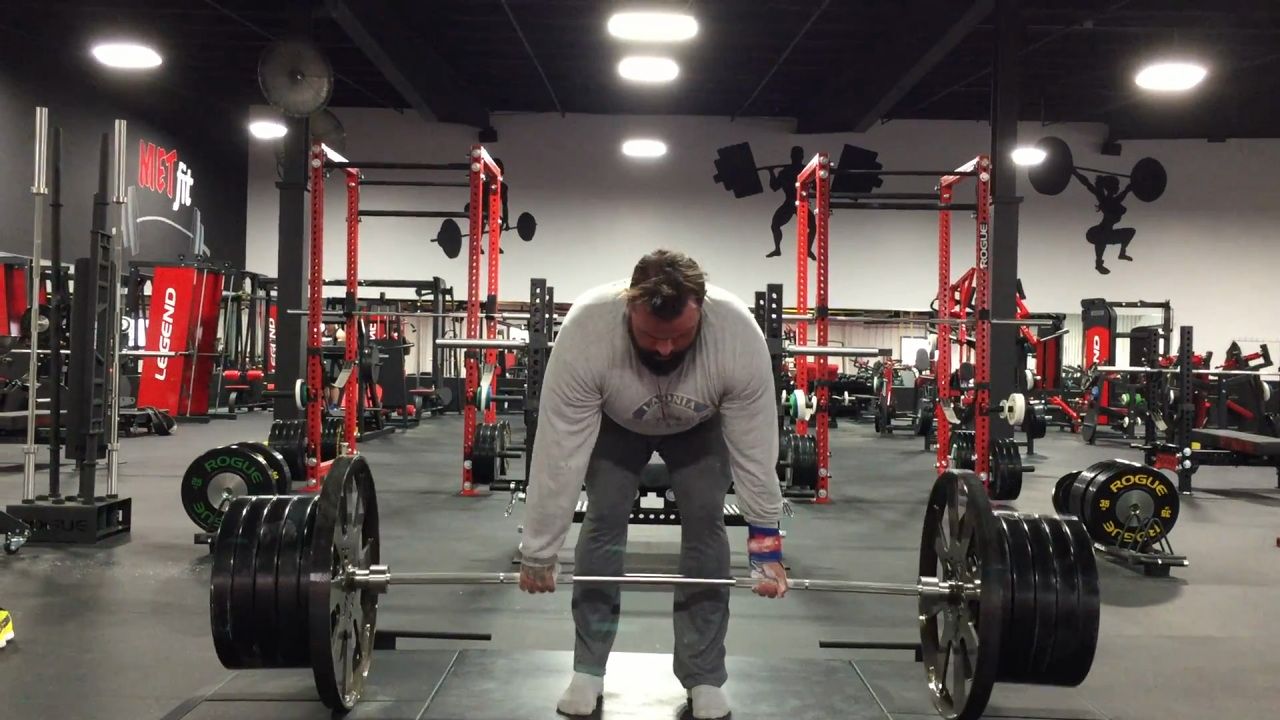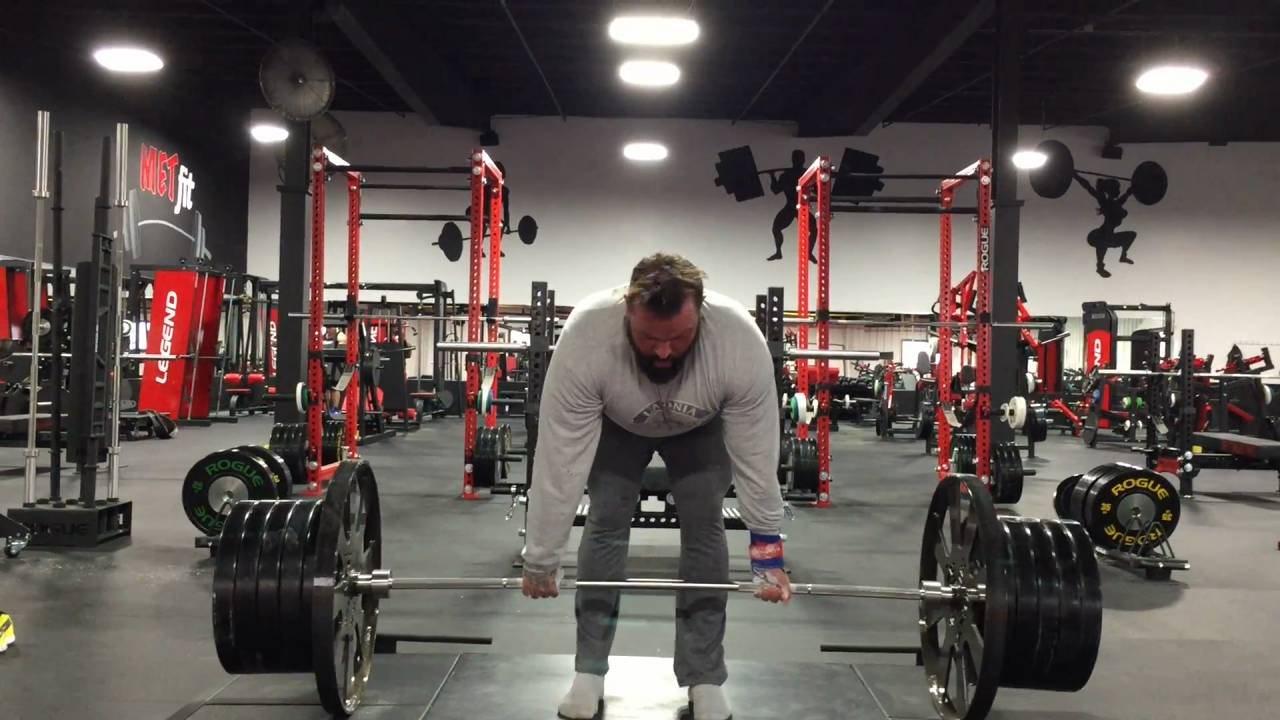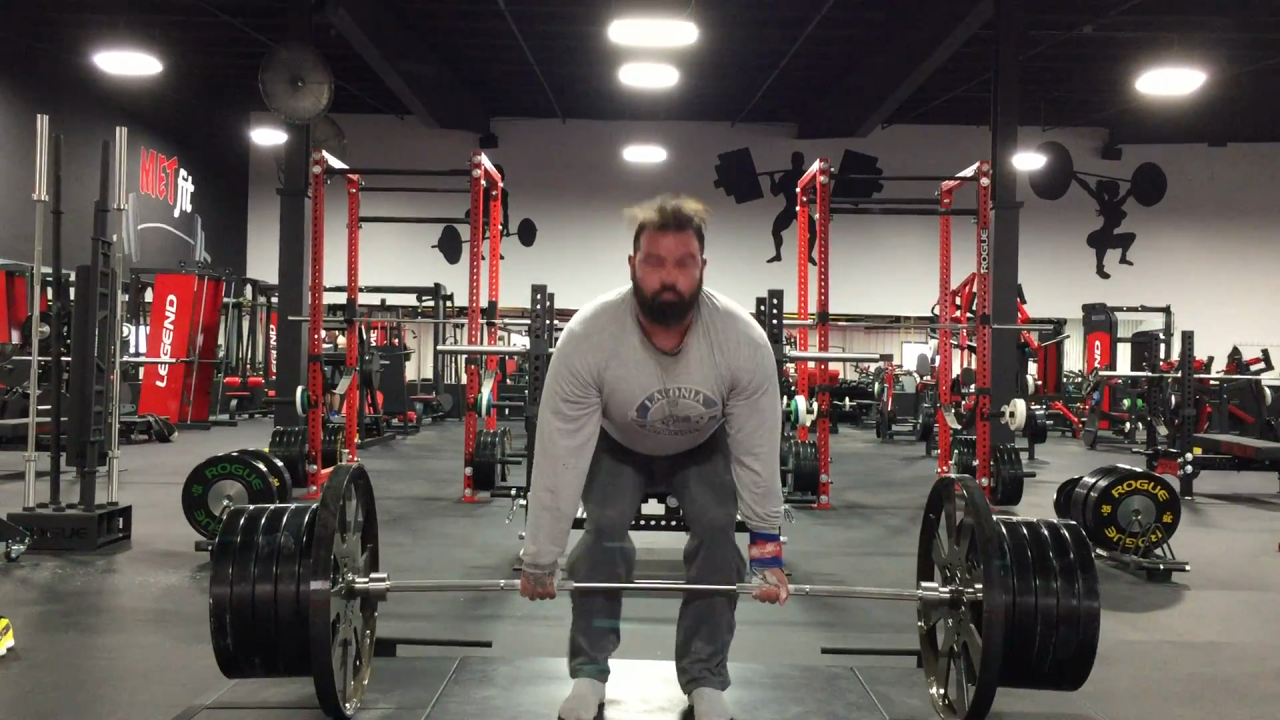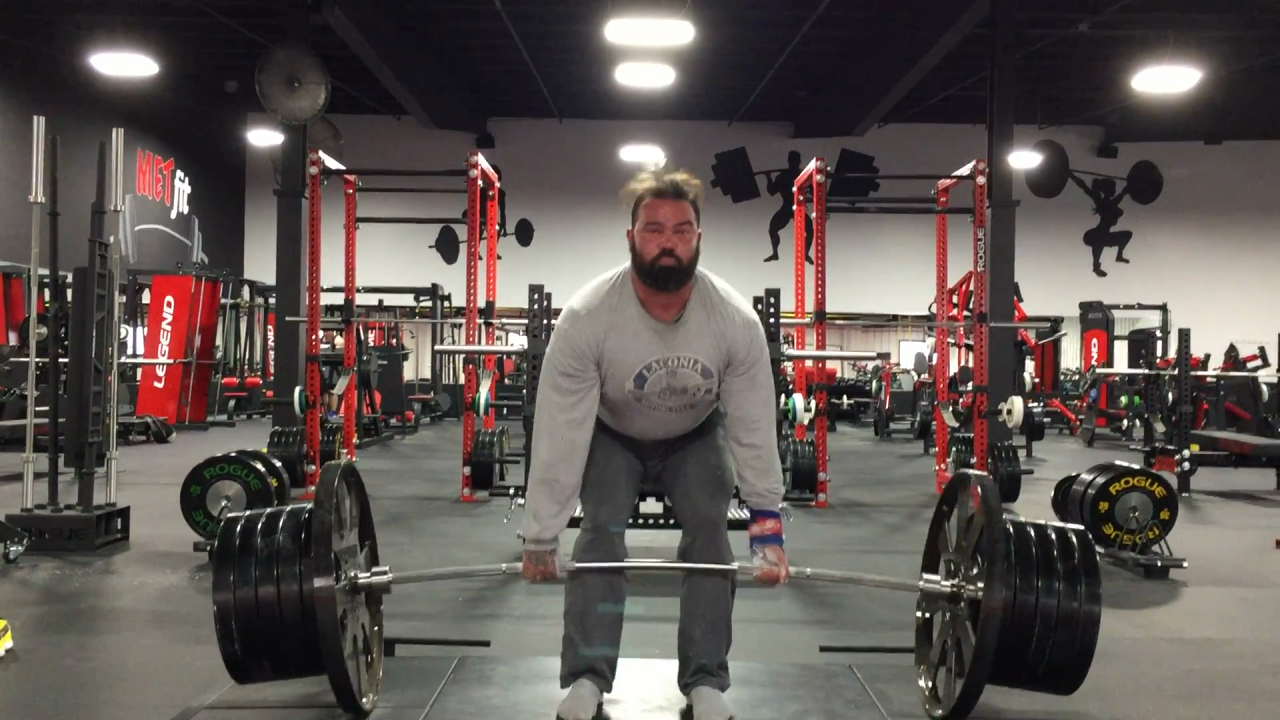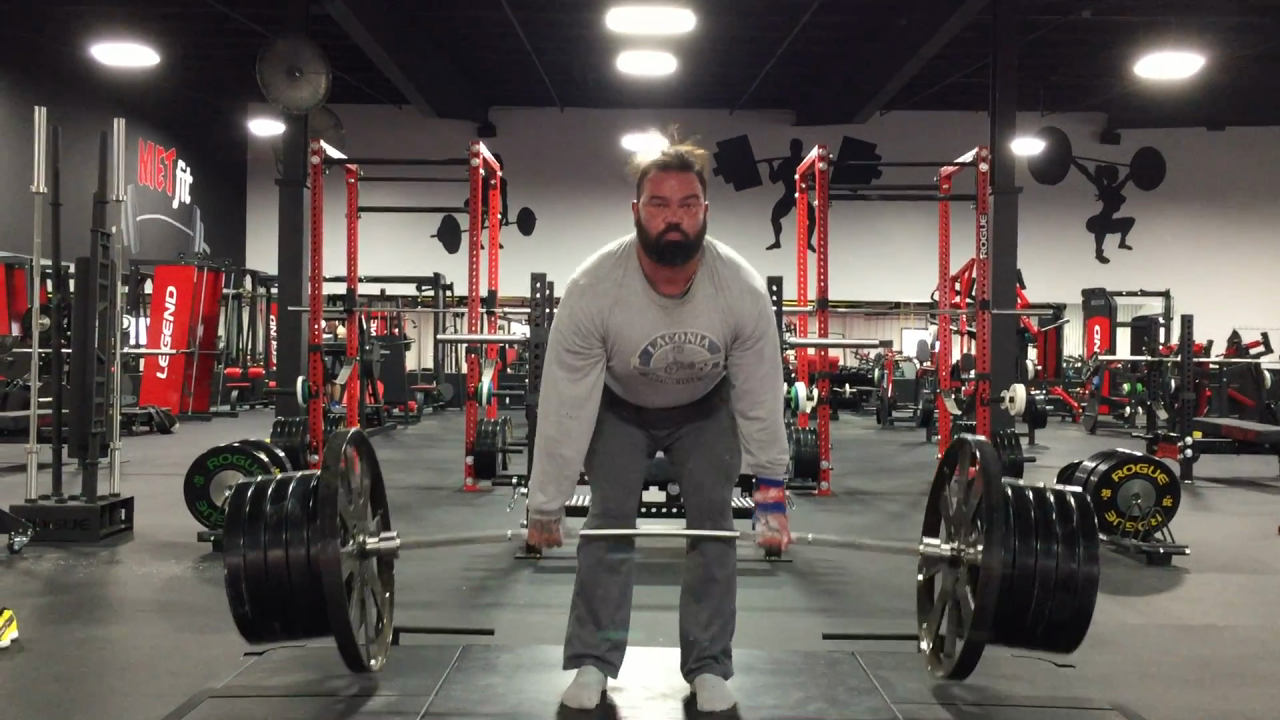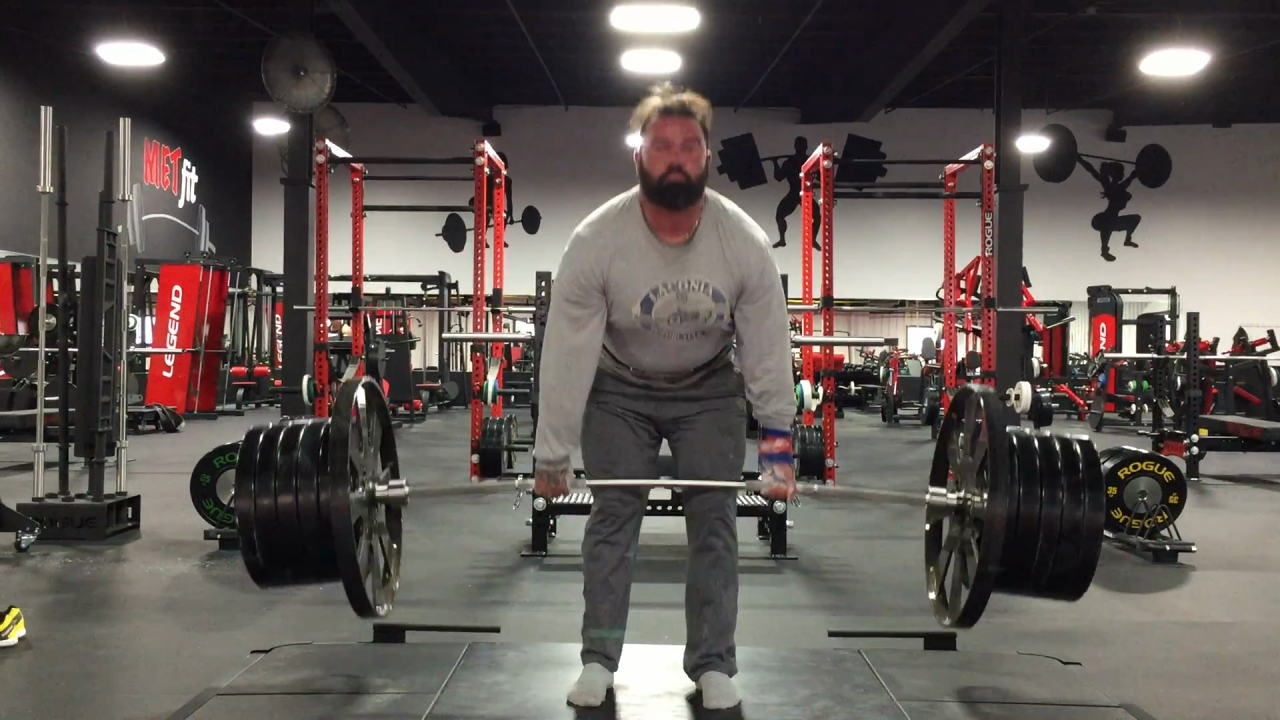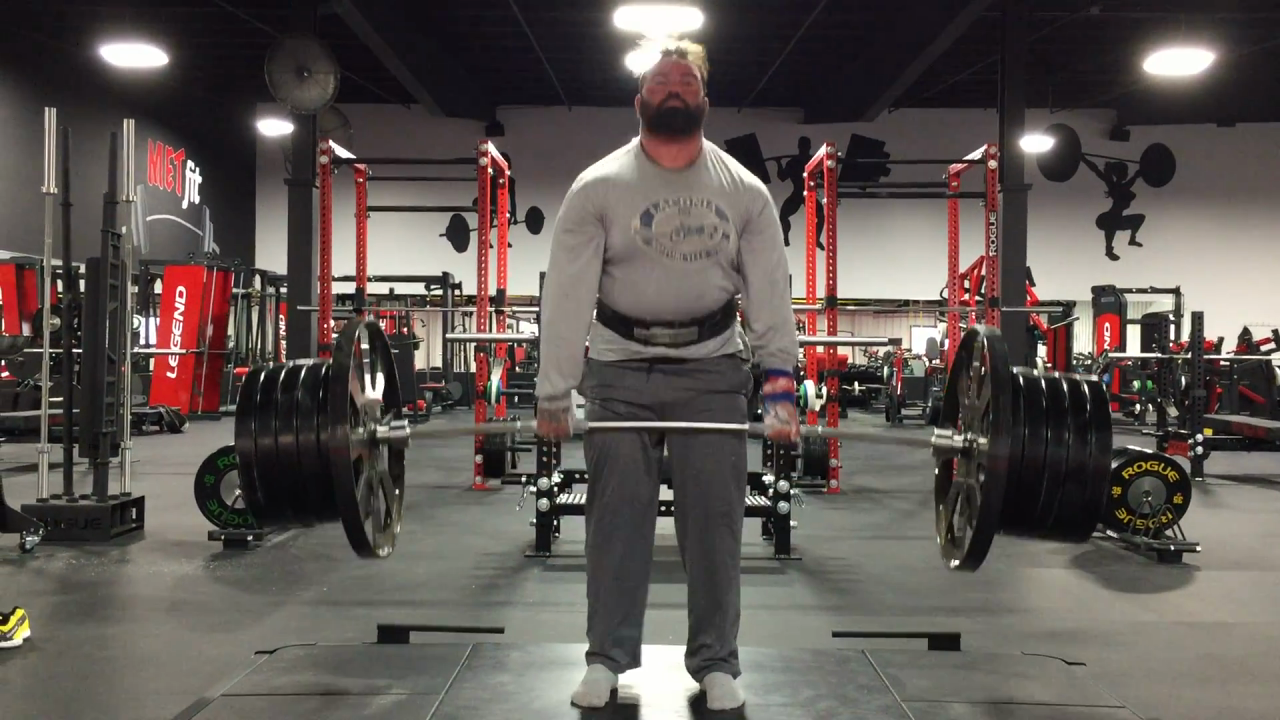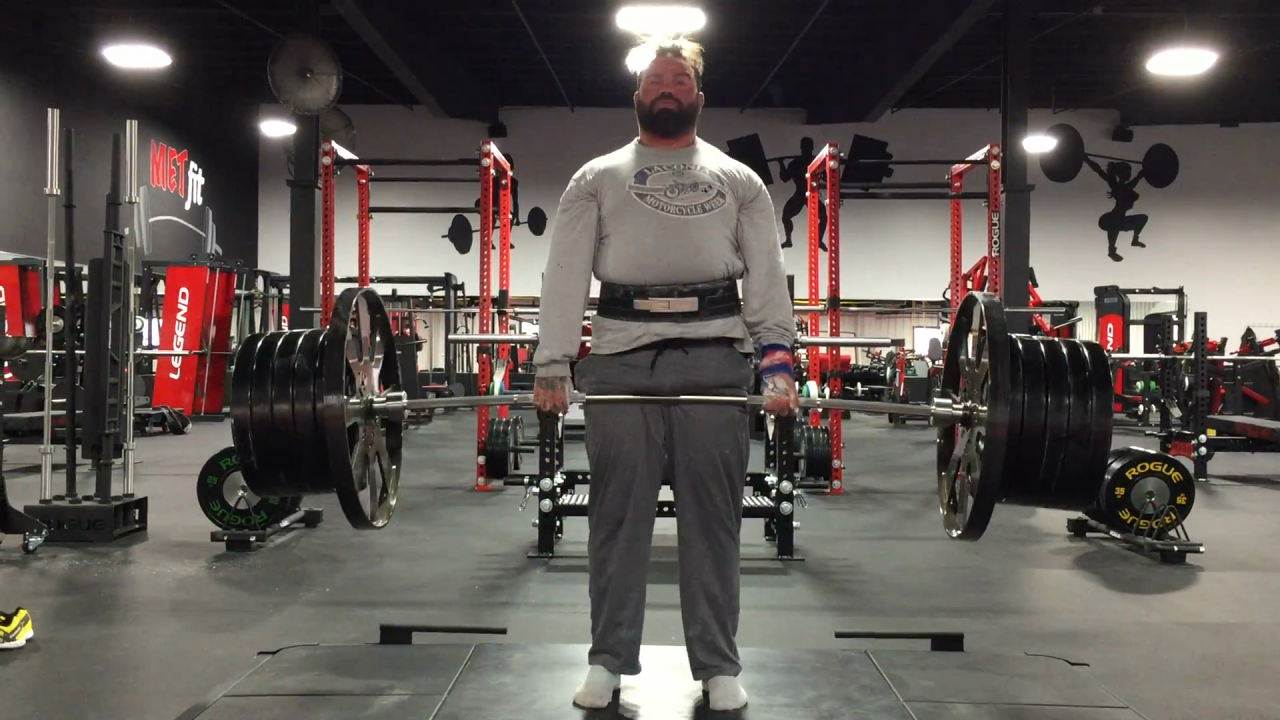
dt=0.3s
person 1, frame 1
left shoulder: (739, 336)
right shoulder: (585, 333)
left elbow: (754, 451)
right elbow: (559, 453)
left wrist: (766, 545)
right wrist: (539, 553)
left hip: (699, 423)
right hip: (614, 421)
left knee: (705, 520)
right knee: (603, 518)
left ankle: (704, 676)
right ankle: (588, 668)
person 1, frame 2
left shoulder: (741, 344)
right shoulder: (585, 339)
left elbow: (755, 458)
right elbow: (560, 460)
left wrist: (768, 553)
right wrist: (541, 560)
left hip: (699, 427)
right hip: (615, 424)
left knee: (704, 524)
right knee: (606, 521)
left ankle: (703, 676)
right ankle: (590, 669)
person 1, frame 3
left shoulder: (743, 342)
right shoulder: (588, 338)
left elbow: (757, 455)
right elbow: (560, 456)
left wrist: (767, 552)
right wrist: (540, 561)
left hip: (701, 449)
right hip: (617, 446)
left knee: (716, 535)
right knee: (605, 534)
right ankle: (589, 674)
person 1, frame 4
left shoulder: (735, 319)
right shoulder: (587, 316)
left elbow: (754, 429)
right elbow: (560, 434)
left wrist: (767, 526)
right wrist: (541, 537)
left hip: (695, 437)
right hip: (611, 437)
left knee: (708, 532)
right knee: (600, 531)
right ankle: (587, 675)
person 1, frame 5
left shoulder: (743, 290)
right shoulder: (592, 289)
left elbow: (760, 399)
right elbow: (566, 406)
left wrist: (771, 496)
right wrist: (545, 507)
left hip: (705, 409)
right hip: (618, 409)
left knee: (713, 518)
right knee: (609, 517)
left ankle: (708, 667)
right ankle: (592, 663)
person 1, frame 6
left shoulder: (745, 242)
right shoulder: (596, 241)
left elbow: (766, 349)
right elbow: (567, 354)
left wrist: (777, 448)
right wrist: (552, 456)
left hip: (708, 390)
right hip: (619, 389)
left knee: (714, 519)
right knee: (612, 514)
left ankle: (712, 663)
right ankle: (598, 657)
person 1, frame 7
left shoulder: (744, 189)
right shoulder: (597, 186)
left elbow: (769, 292)
right elbow: (567, 295)
left wrist: (780, 390)
right wrist: (553, 396)
left hip: (713, 370)
right hip: (620, 368)
left knee: (715, 517)
right knee: (616, 516)
left ankle: (715, 663)
right ankle: (606, 658)
person 1, frame 8
left shoulder: (737, 179)
right shoulder: (598, 178)
left elbow: (766, 274)
right elbow: (566, 274)
left wrist: (777, 360)
right wrist: (551, 366)
left hip: (714, 356)
right hip: (620, 358)
left knee: (711, 515)
right knee: (619, 512)
left ankle: (718, 664)
right ankle: (609, 659)
